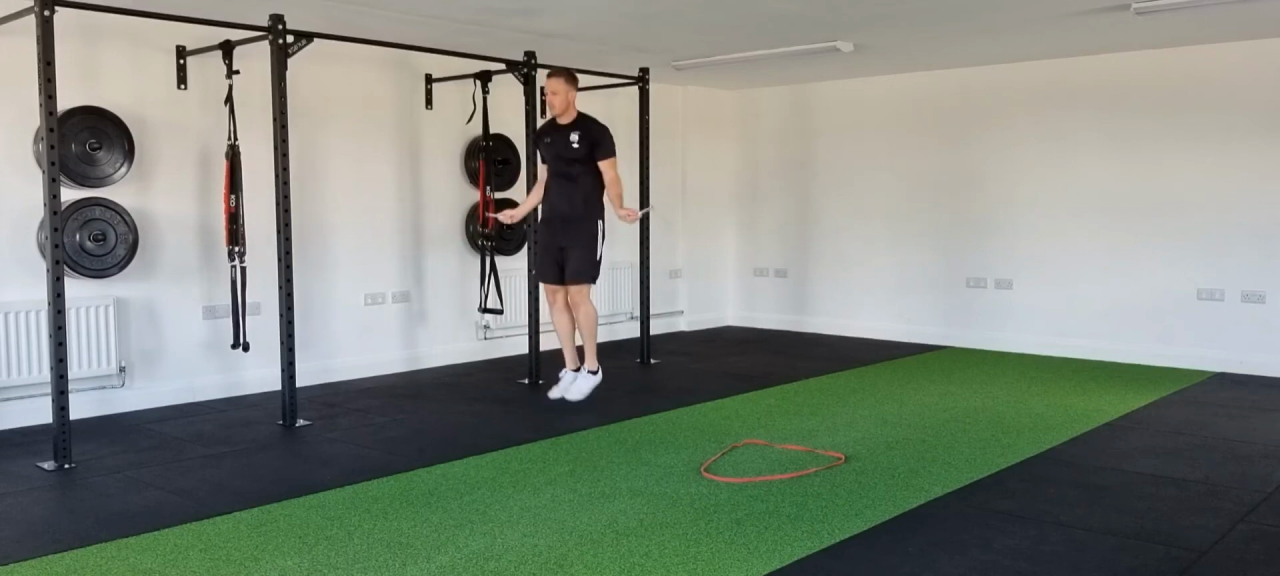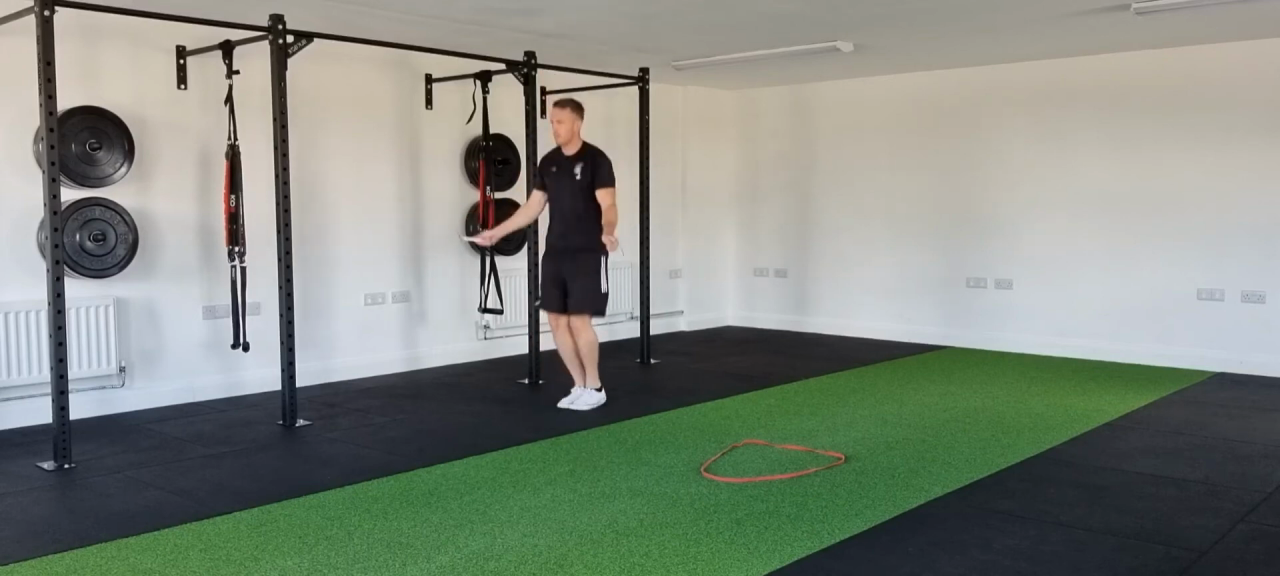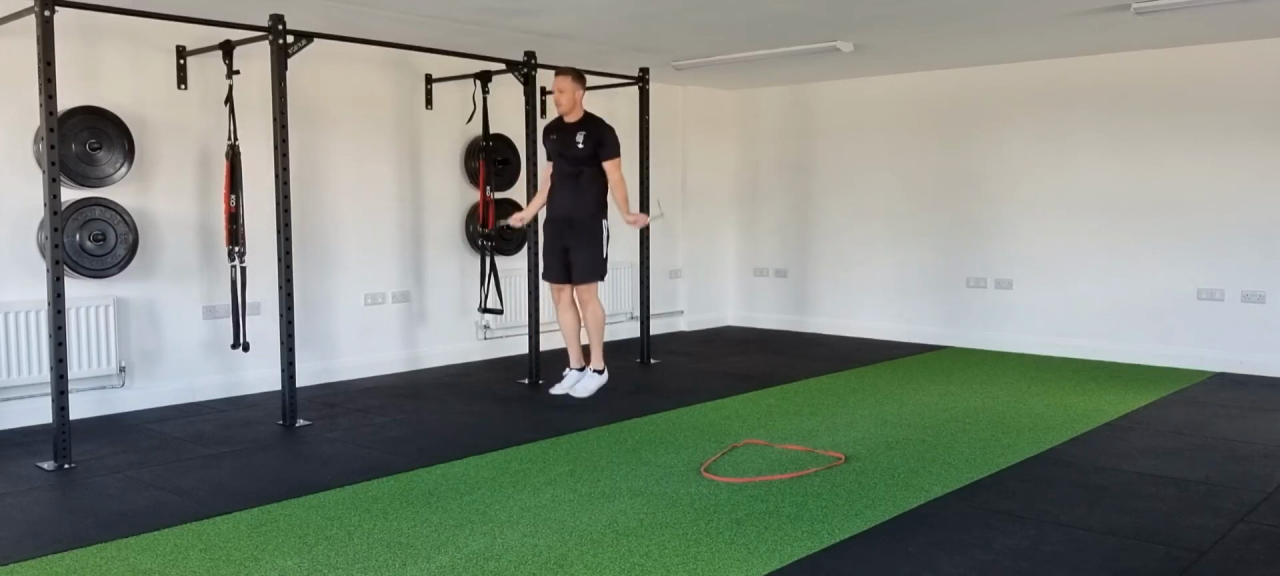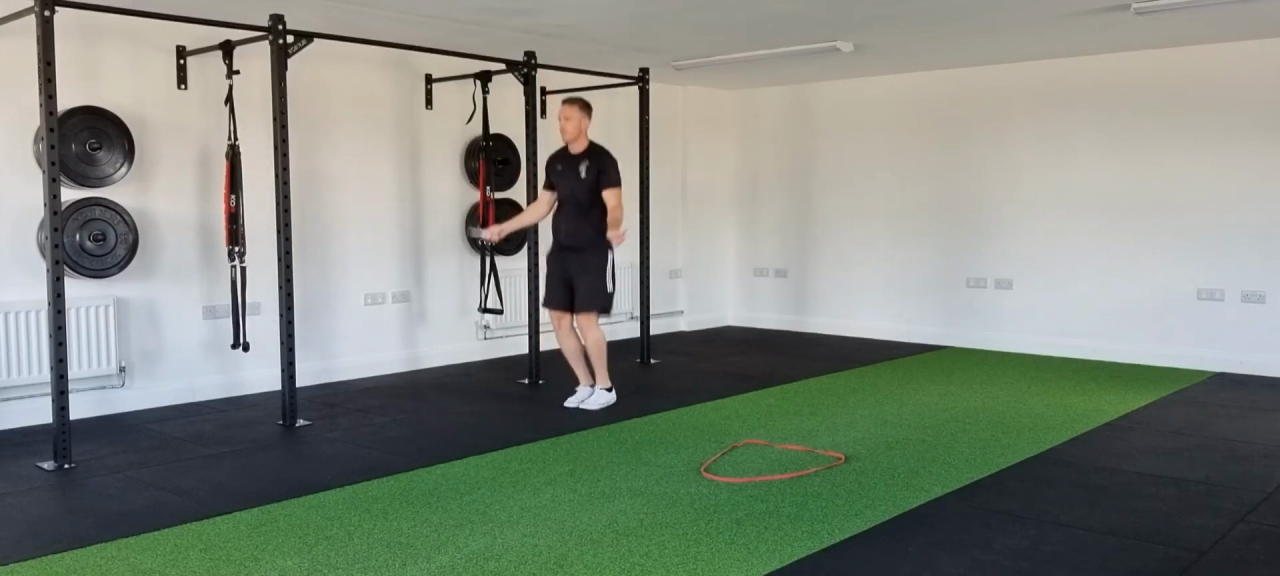
dt=0.2s
person 1, frame 1
left shoulder: (594, 130)
right shoulder: (545, 134)
left elbow: (611, 176)
left wrist: (619, 207)
right wrist: (520, 211)
left hip: (586, 223)
right hip: (552, 222)
left knee: (578, 293)
right knee: (554, 295)
left ankle: (590, 367)
right ankle: (571, 369)
person 1, frame 2
left shoulder: (597, 162)
right shoulder: (548, 162)
left elbow: (607, 206)
right elbow: (533, 207)
left wrist: (608, 232)
right wrist: (497, 232)
left hip: (587, 254)
right hip: (555, 254)
left knee: (579, 323)
right knee: (557, 323)
left ankle: (594, 388)
right ankle: (579, 383)
person 1, frame 3
left shoulder: (599, 131)
right shoulder: (551, 132)
left elbow: (614, 177)
left wrist: (626, 212)
right wrist: (528, 213)
left hip: (589, 224)
right hip: (557, 223)
left knee: (587, 292)
right knee: (560, 293)
left ankle: (596, 367)
right ankle: (575, 369)
person 1, frame 4
left shoulder: (602, 161)
right shoulder: (555, 161)
left elbow: (613, 206)
right elbow: (543, 206)
left wrist: (614, 231)
right wrist: (504, 228)
left hip: (592, 253)
right hip: (560, 252)
left knee: (586, 321)
right knee: (559, 320)
left ankle: (604, 388)
right ankle: (585, 383)
